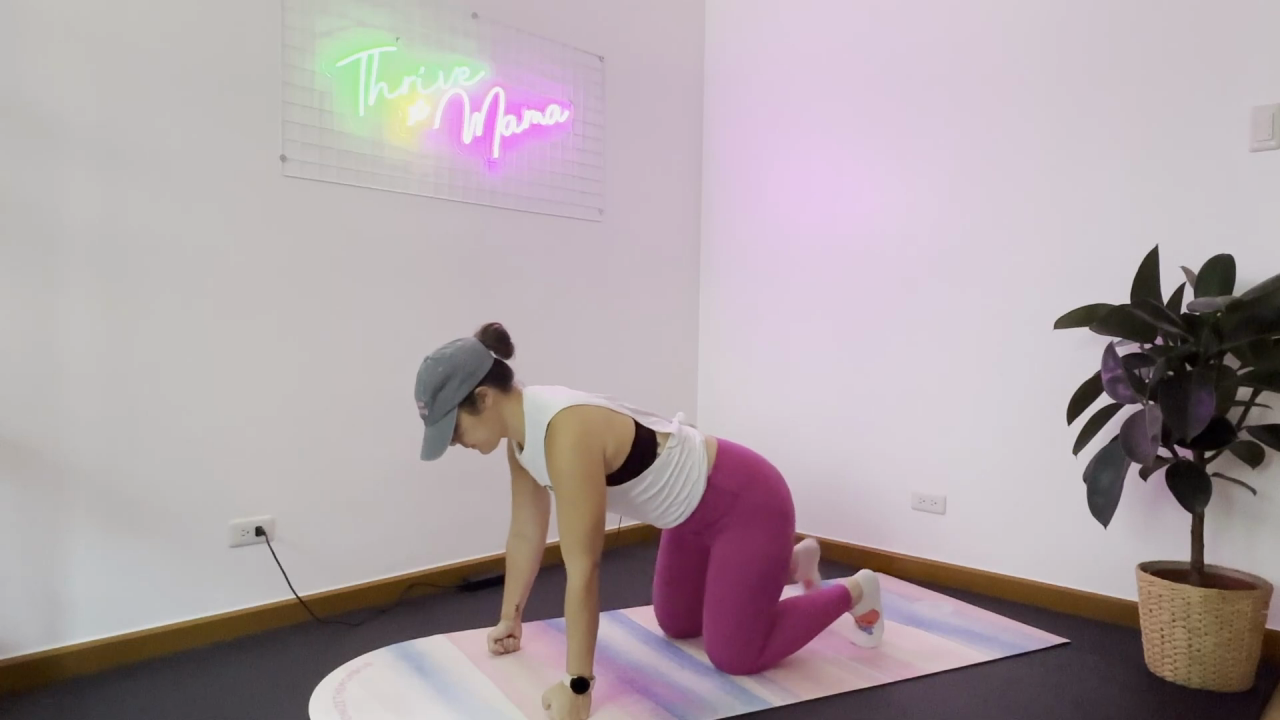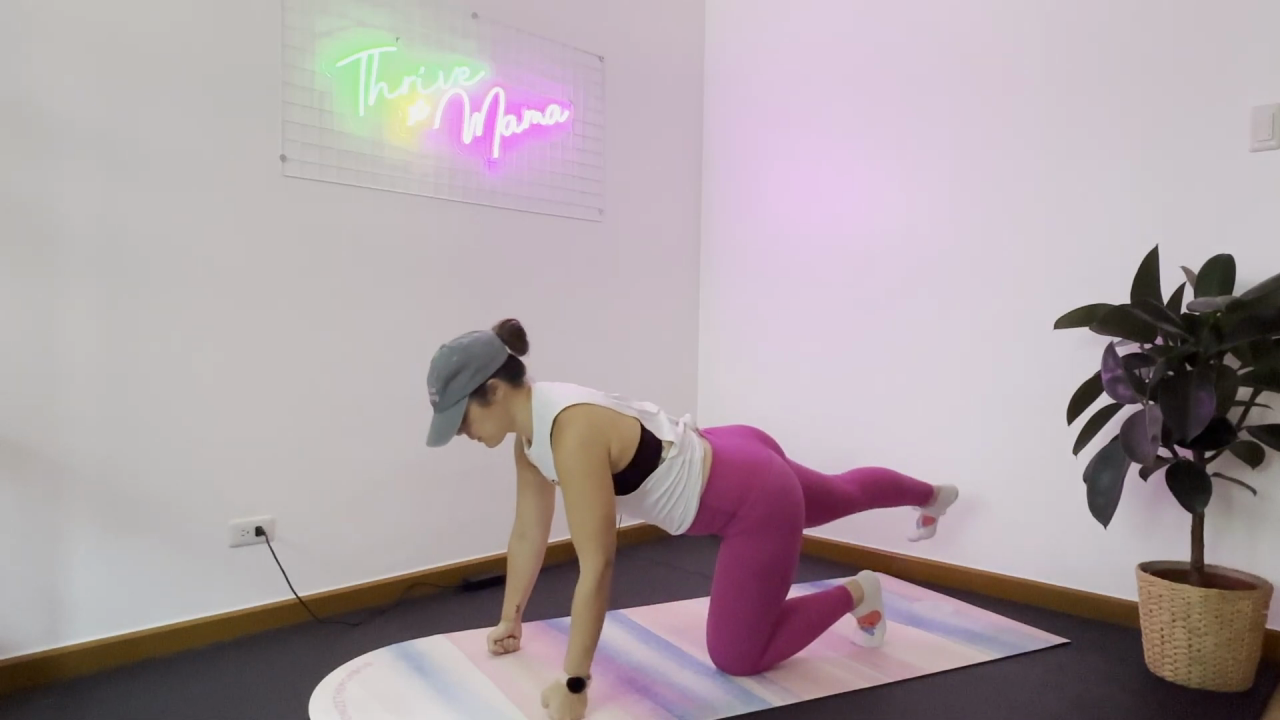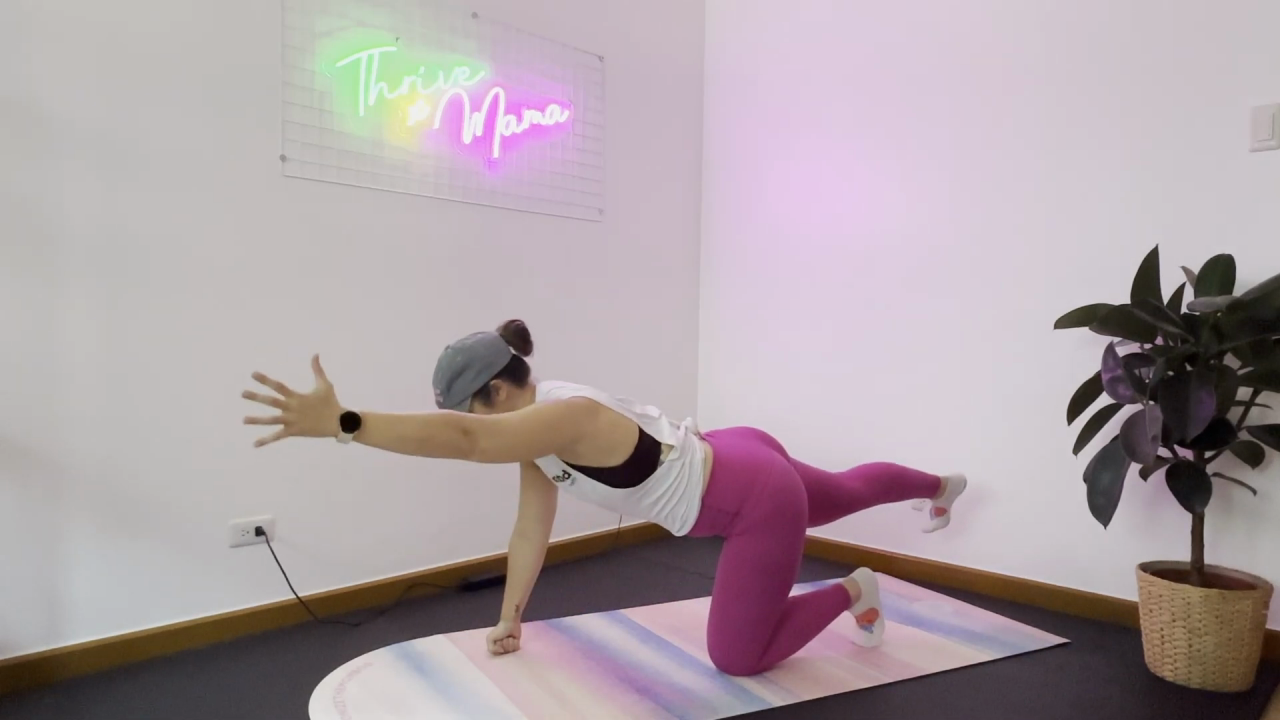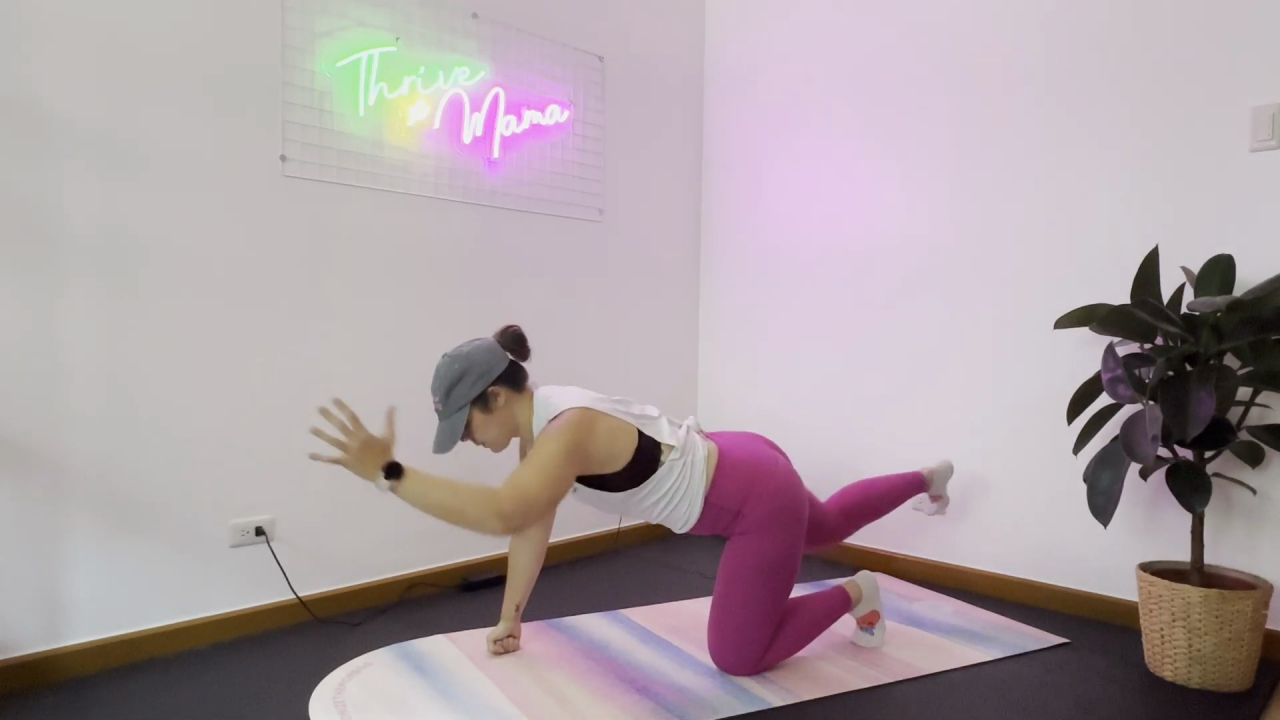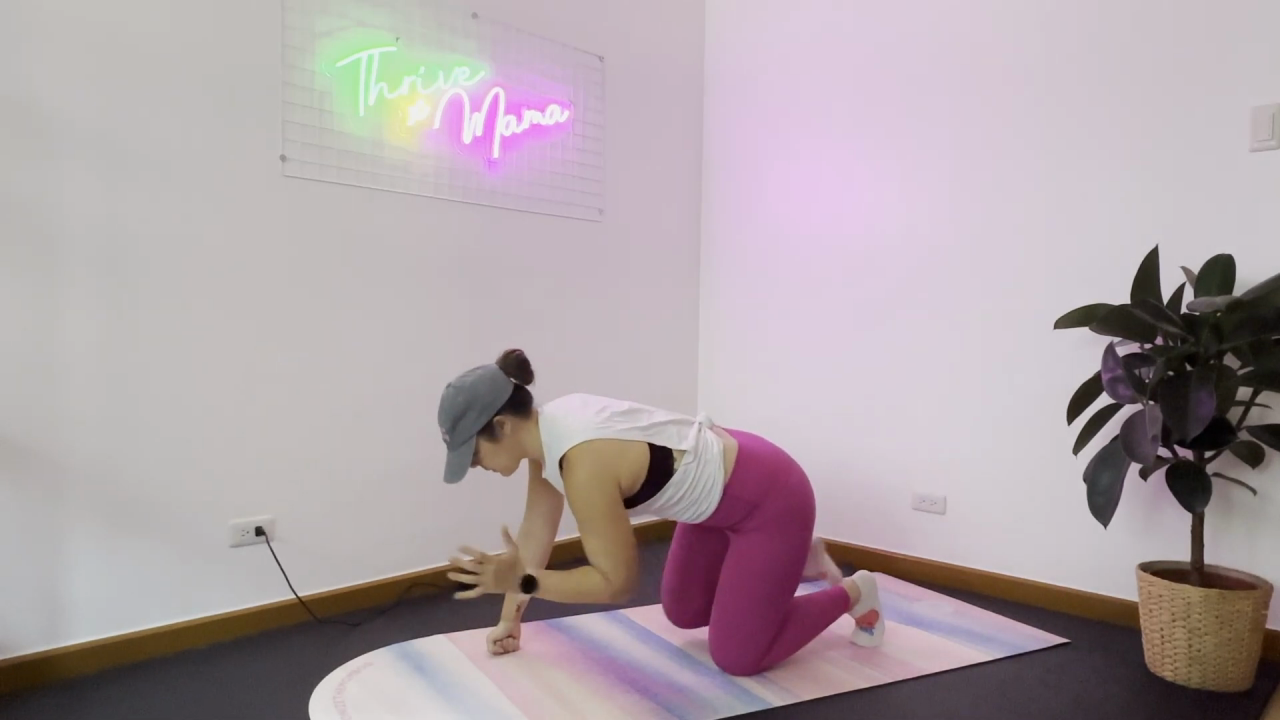
dt=1s
person 1, frame 1
left shoulder: (566, 434)
right shoulder: (520, 430)
left elbow: (583, 568)
right elbow: (526, 532)
right wrist: (510, 619)
left hip: (745, 499)
right hip: (699, 500)
left knee: (732, 656)
right knee: (676, 626)
left ankle: (853, 592)
right ankle: (789, 561)
person 1, frame 2
left shoulder: (572, 433)
right shoulder: (530, 427)
left elbow: (596, 565)
right elbow: (528, 532)
right wrist: (510, 618)
left hip: (756, 501)
right hip: (729, 458)
left knee: (736, 656)
right knee: (837, 495)
left ankle: (856, 594)
right ankle: (932, 495)
person 1, frame 3
left shoulder: (567, 419)
right shoulder: (542, 428)
left elbow: (464, 440)
right elbow: (531, 529)
left wrist: (340, 421)
right wrist: (511, 617)
left hip: (759, 499)
right hip: (732, 462)
left knee: (737, 657)
right knee: (844, 492)
left ankle: (852, 592)
right ankle: (940, 486)
person 1, frame 4
left shoulder: (568, 431)
right shoulder: (534, 422)
left elbow: (506, 515)
right elbow: (531, 530)
left wrist: (389, 472)
right wrist: (510, 619)
left hip: (760, 499)
right hip: (734, 465)
left knee: (736, 657)
right knee: (822, 526)
left ankle: (855, 594)
right ankle: (926, 478)
person 1, frame 5
left shoulder: (584, 463)
right shoulder: (542, 429)
left elbow: (615, 584)
right elbow: (536, 532)
left wrist: (518, 580)
right wrist: (510, 618)
left hip: (769, 498)
right hip: (725, 479)
left knee: (737, 657)
right knee: (683, 614)
left ankle: (852, 593)
right ankle: (795, 560)
